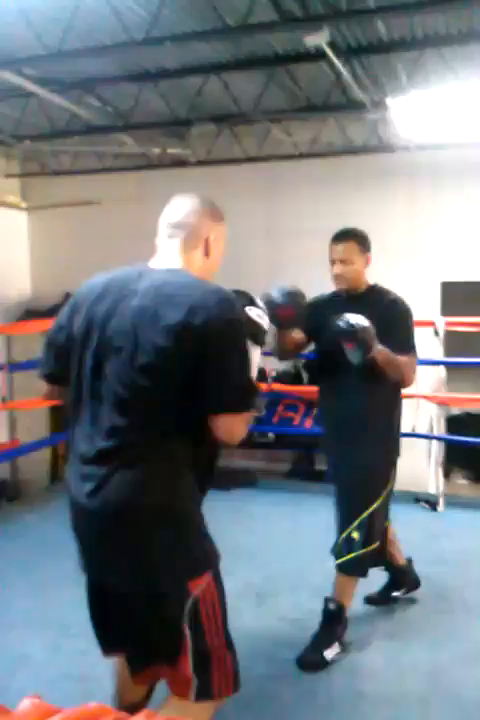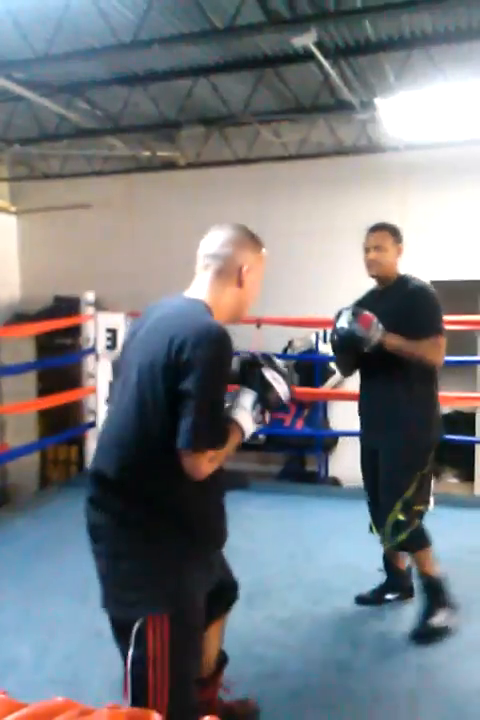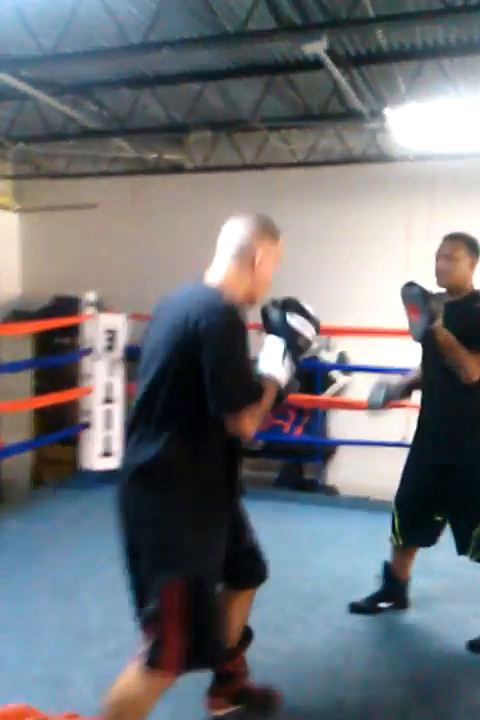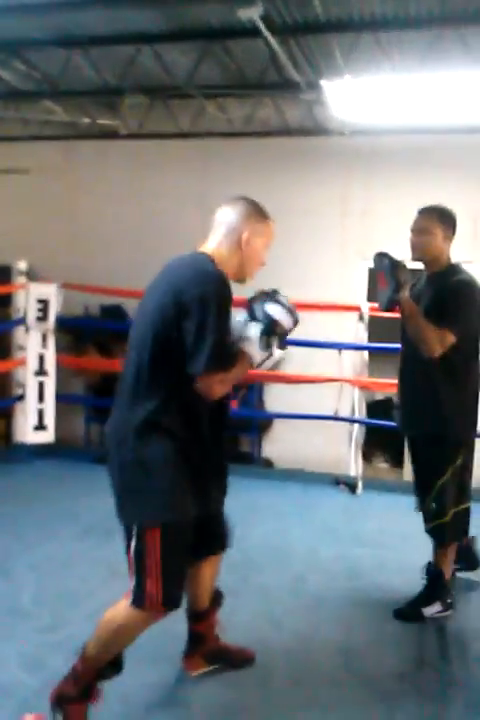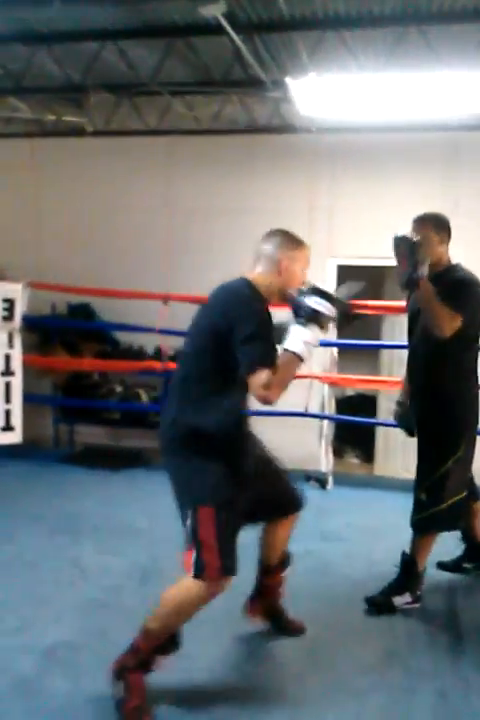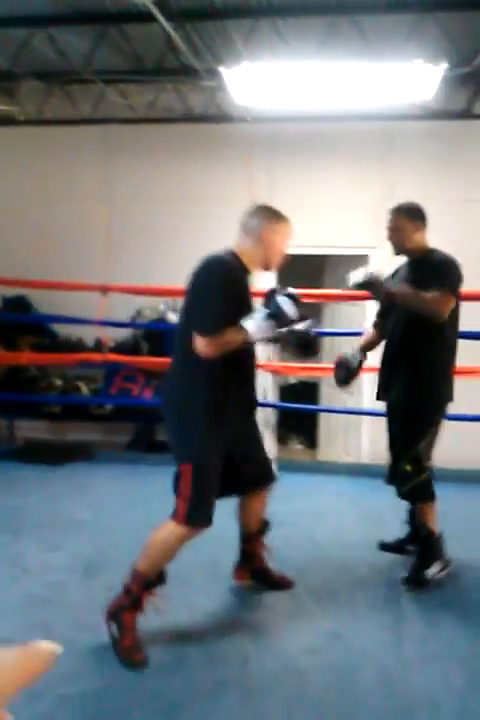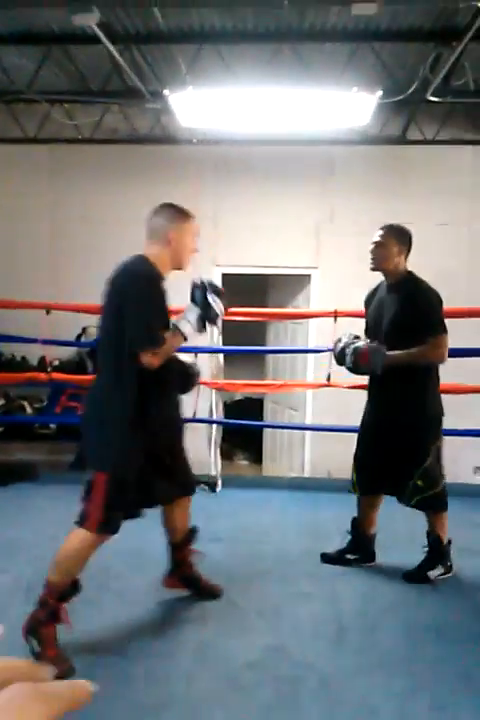
dt=0.4s
person 1, frame 1
left shoulder: (94, 290)
right shoulder: (215, 307)
left elbow: (56, 380)
right elbow: (229, 428)
right wrist: (245, 359)
left hip: (90, 497)
right hip: (154, 504)
left knee: (136, 646)
right knee: (200, 677)
person 1, frame 2
left shoulder: (161, 315)
right shoulder: (206, 335)
right elbow: (198, 460)
right wrist: (245, 413)
left hip: (159, 512)
right hip: (145, 526)
left knee: (214, 596)
person 1, frame 3
left shoulder: (183, 301)
right shoulder: (218, 316)
right elbow: (244, 420)
left wrist: (262, 367)
right wrist: (277, 360)
left hip: (197, 483)
right hip: (169, 492)
left knee: (243, 572)
right knee: (169, 652)
person 1, frame 4
left shoulder: (184, 272)
right shoulder: (207, 283)
right elbow: (212, 381)
left wrist: (243, 342)
right wrist: (258, 339)
left hip: (183, 446)
right hip: (154, 451)
left knee: (207, 544)
right knee: (152, 595)
left ankle: (201, 645)
person 1, frame 5
left shoulder: (245, 299)
right shoulder: (241, 304)
right elbow: (266, 387)
right wrist: (306, 334)
left hip: (227, 435)
right hip: (200, 448)
left knee: (283, 505)
right knee: (212, 573)
left ankle: (265, 601)
right ankle: (131, 665)
person 1, frame 6
left shoulder: (237, 274)
right shoulder: (218, 271)
right elbow: (207, 345)
right wrist: (263, 321)
left hip: (231, 406)
right hip: (198, 410)
left knee: (259, 482)
right knee: (191, 517)
left ankle: (250, 563)
right ankle: (124, 608)
person 1, frame 7
left shoulder: (145, 279)
right shoulder: (135, 278)
right elbow: (151, 354)
left wrist: (183, 346)
right wrist: (194, 317)
left hip: (148, 413)
right hip: (119, 418)
left knee: (179, 488)
right knee: (98, 522)
left ankle: (181, 569)
right ankle: (41, 621)
person 2, frame 1
left shoulder: (391, 307)
right shoulder: (322, 306)
left elbow: (406, 374)
right elbow: (287, 350)
left wrist: (375, 349)
right wrist: (281, 324)
left hip: (373, 435)
right hip: (337, 430)
left knee: (355, 524)
right knee: (368, 513)
left ankle: (332, 625)
right ankle: (403, 574)
person 2, frame 2
left shoulder: (419, 295)
right shoulder: (362, 305)
left elbow: (435, 354)
right elbow: (349, 367)
left wrist: (384, 338)
right wrist: (344, 345)
left hip: (412, 424)
right hip: (375, 423)
left knee: (401, 512)
right knee: (381, 506)
left ankle: (438, 597)
right ankle: (397, 578)
person 2, frame 3
right shoulder: (439, 309)
left wrist: (438, 329)
right wrist: (398, 389)
right hip: (433, 437)
right knee: (409, 511)
right ankle: (394, 591)
person 2, frame 4
right shoulder: (421, 283)
left elbow: (434, 346)
left wrist: (403, 299)
right wrist: (400, 400)
right hip: (420, 409)
left knee: (442, 497)
right knee: (432, 491)
left ankle: (439, 590)
person 2, frame 5
right shoulder: (425, 284)
left elbow: (443, 328)
left wrist: (420, 278)
right wrist: (407, 395)
right hip: (430, 402)
left knee: (434, 488)
left ankle: (409, 582)
person 2, frame 6
left shoulder: (441, 266)
right shoulder: (399, 274)
left elbow: (440, 309)
right elbow: (384, 326)
left wrist: (390, 288)
right wrist: (356, 354)
left hip: (427, 384)
right hip: (399, 381)
left knee: (410, 462)
right knee: (406, 461)
left ankle: (432, 550)
right ankle: (421, 533)
person 2, frame 7
left shoulder: (422, 295)
right shoulder: (375, 295)
left elbow: (439, 350)
left wrist: (387, 358)
right wrist: (358, 350)
left hip: (416, 404)
right hip: (382, 399)
left knee: (423, 477)
right knee: (368, 470)
left ankle: (440, 555)
right ankle: (361, 545)
